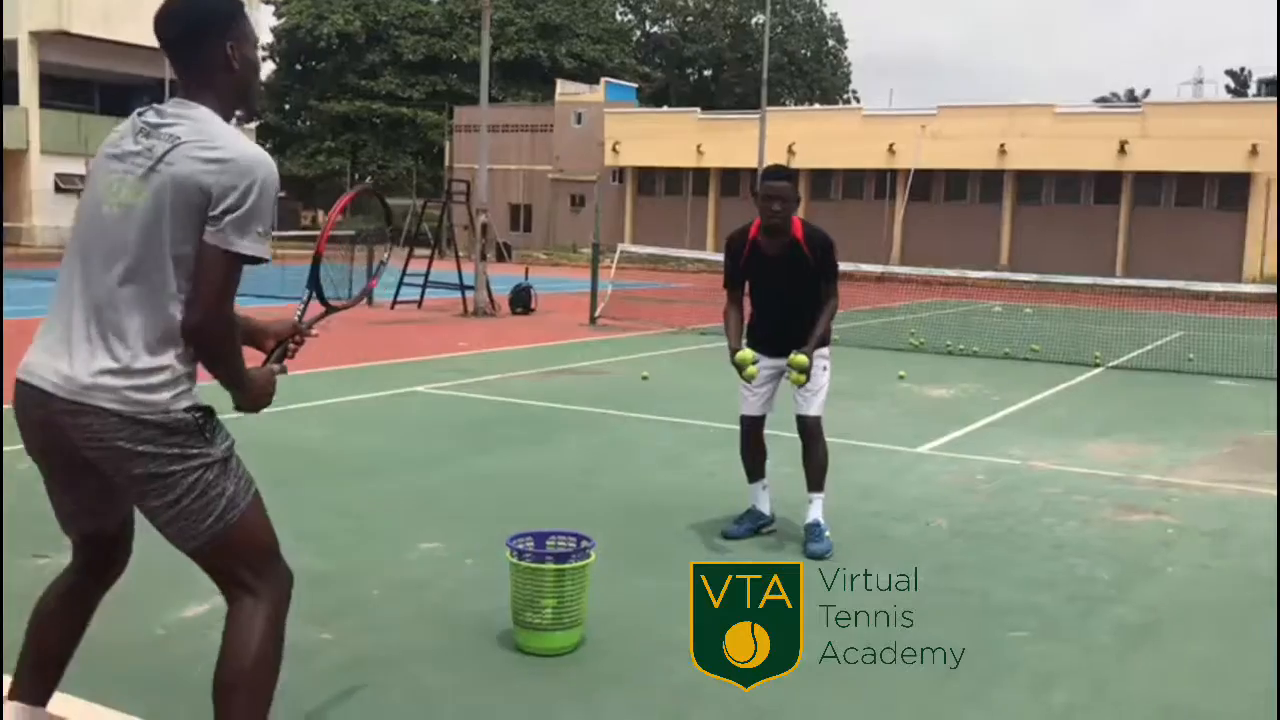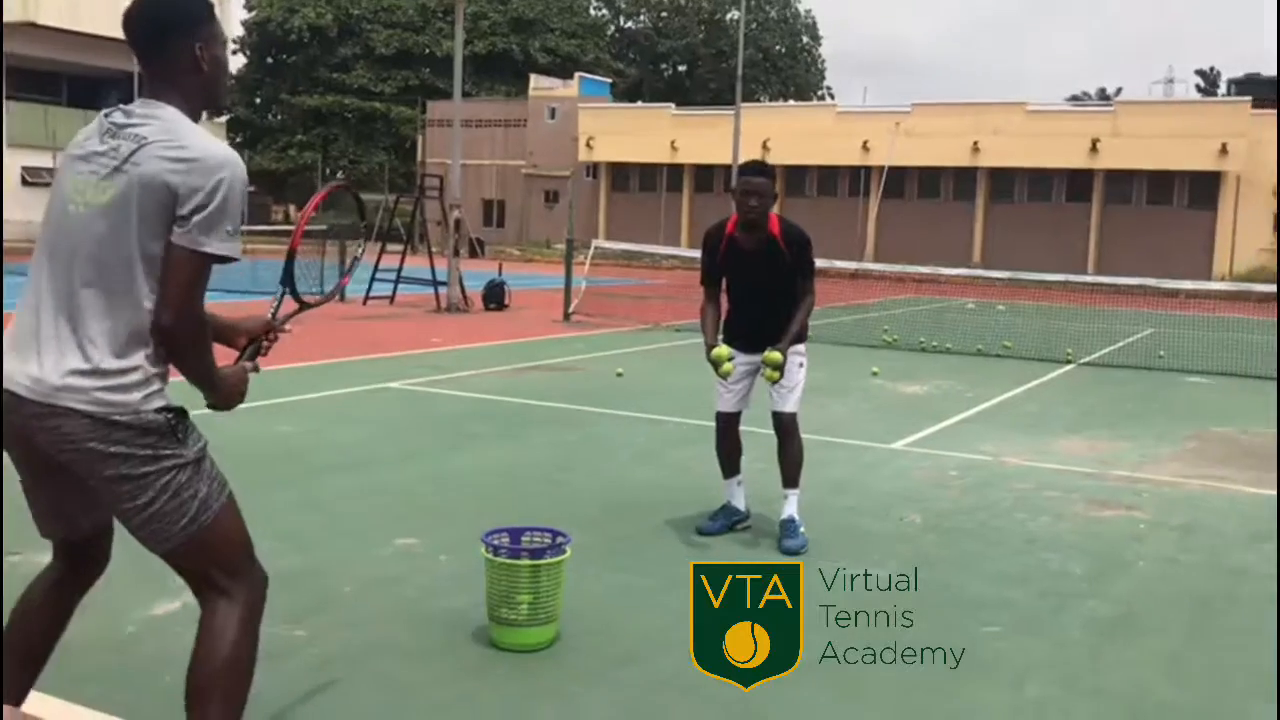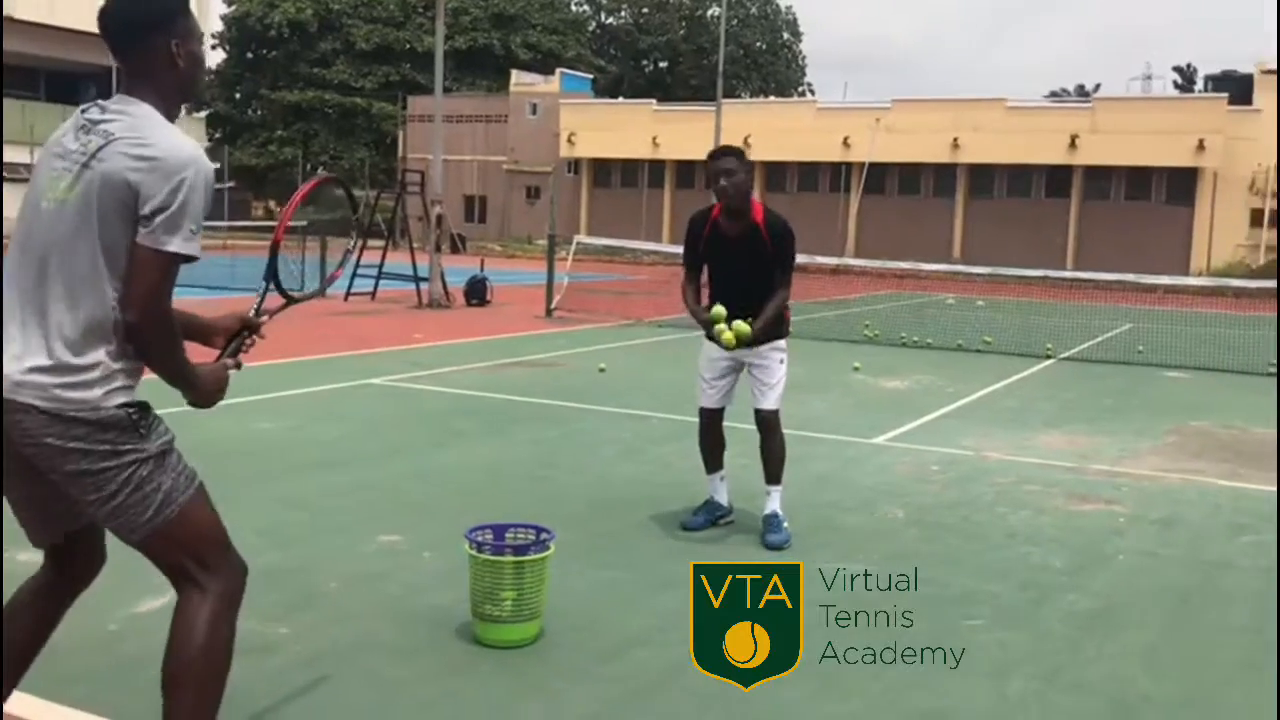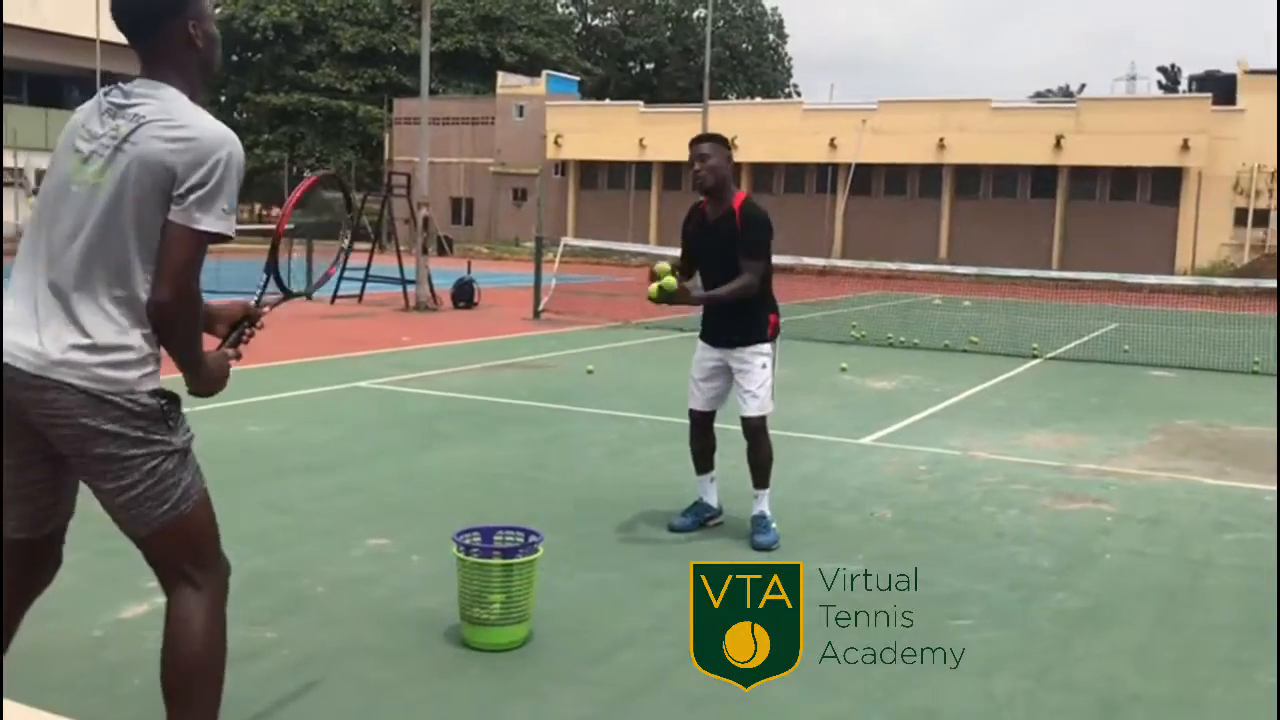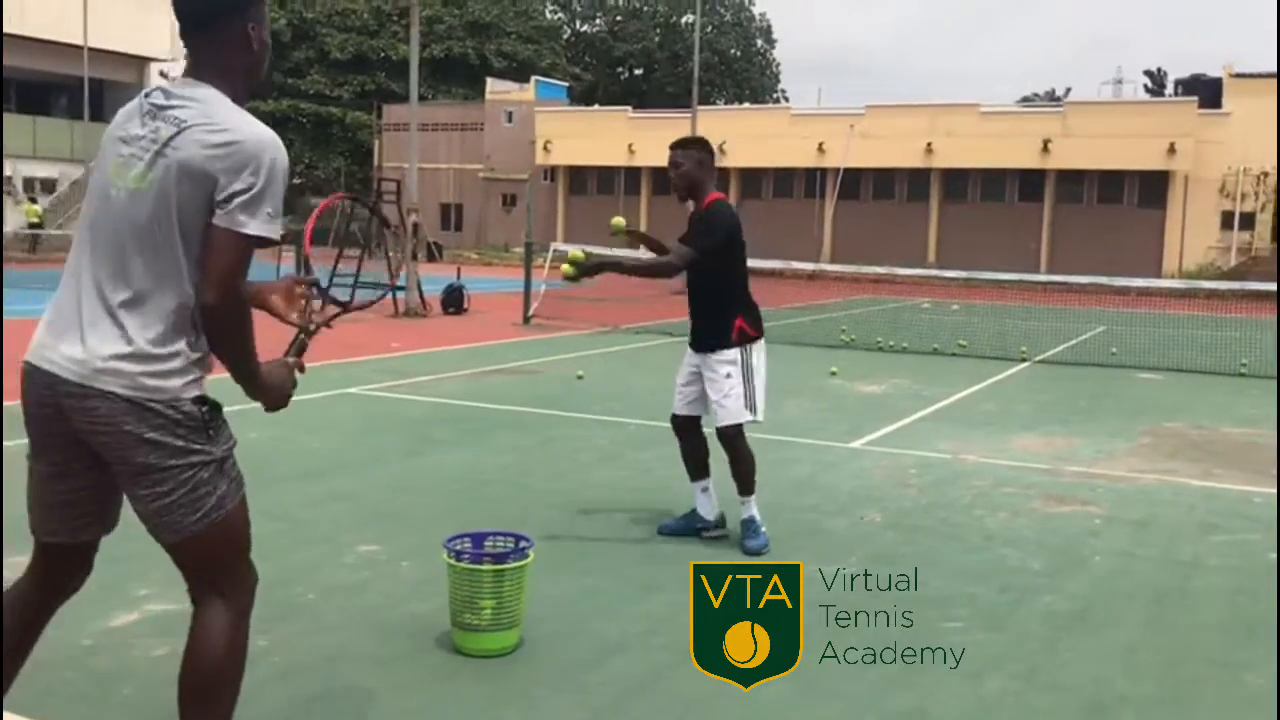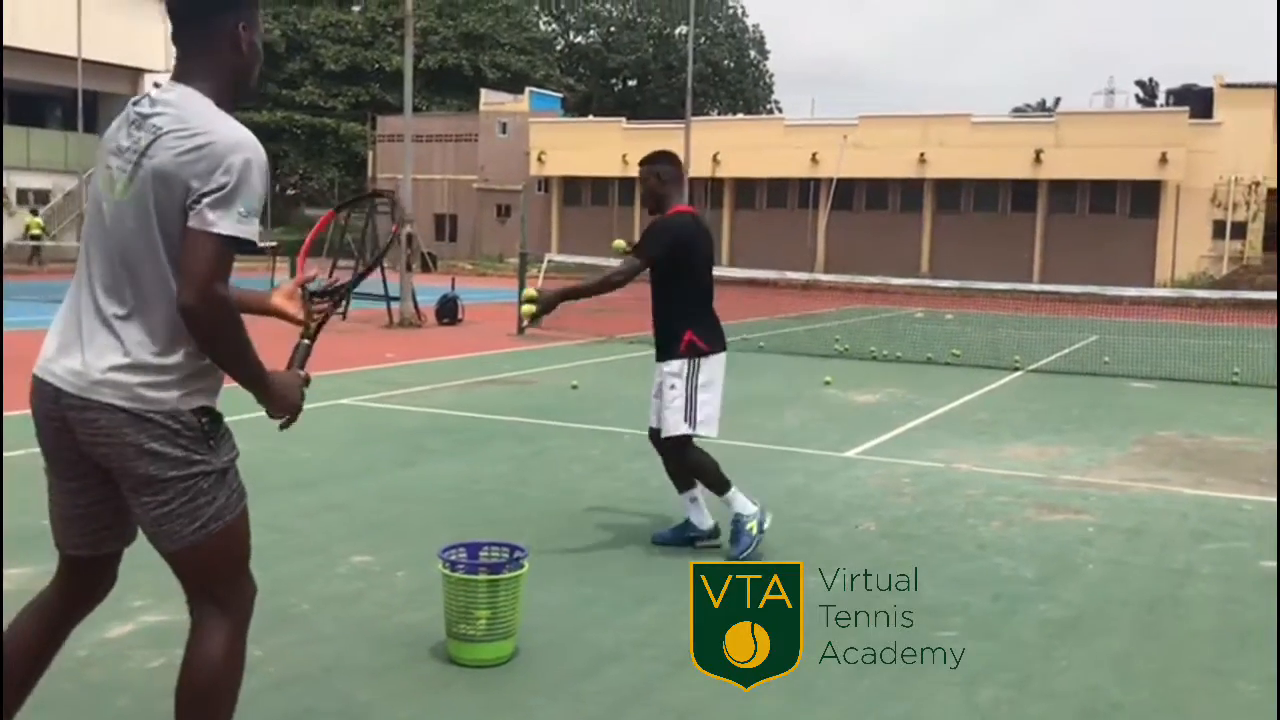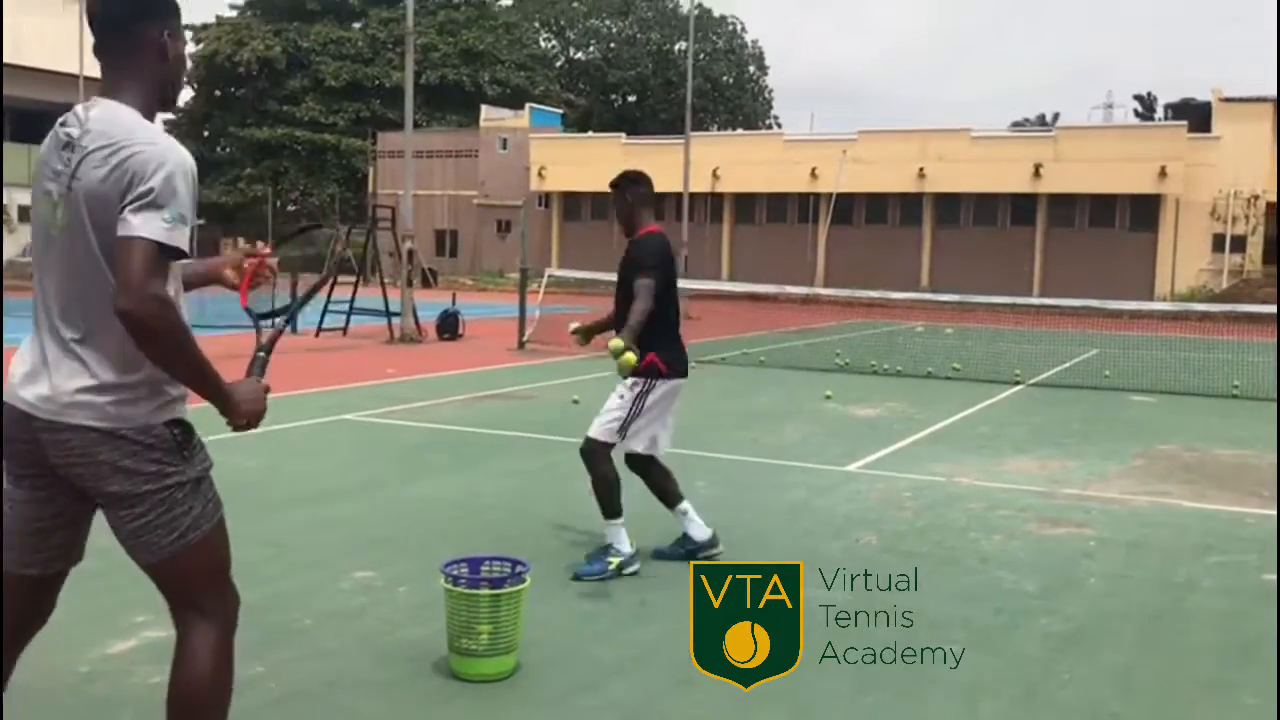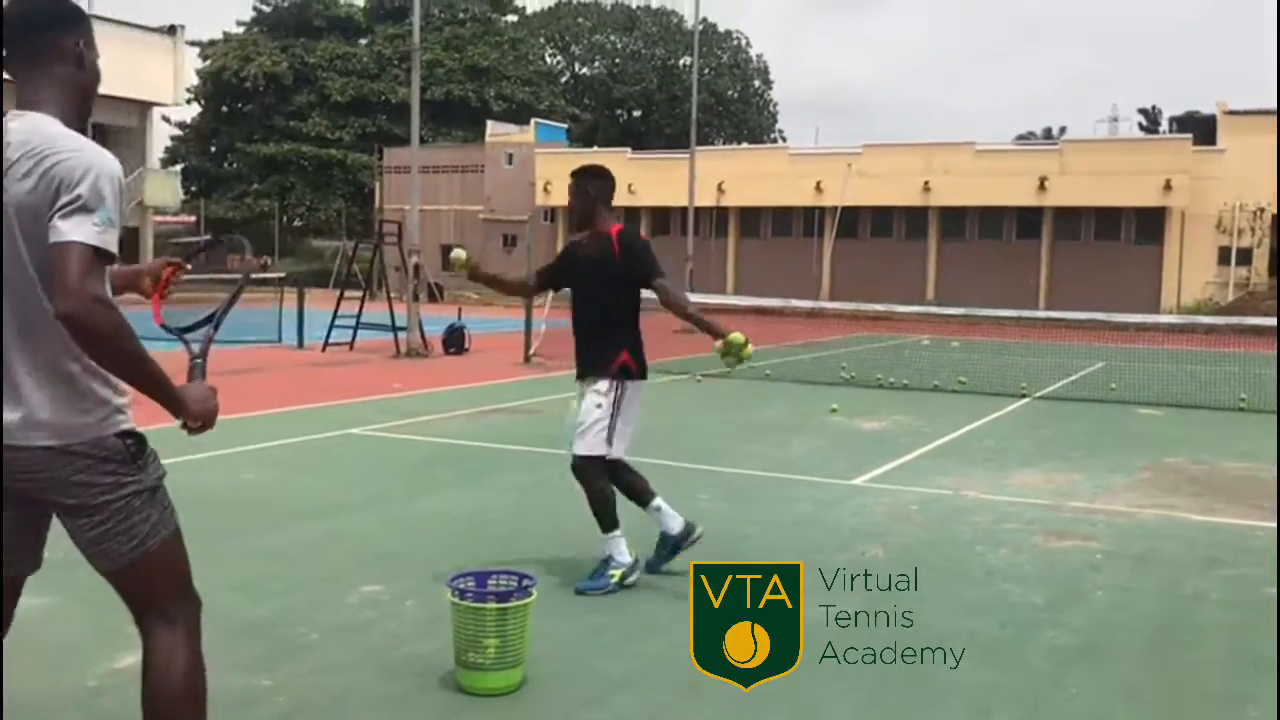
dt=0.3s
person 1, frame 1
left shoulder: (126, 136)
right shoulder: (242, 162)
right elbow: (203, 316)
left wrist: (252, 331)
right wrist: (243, 385)
right hip: (137, 408)
left knee: (98, 558)
right knee: (261, 584)
person 1, frame 2
left shoulder: (94, 136)
right shoulder: (209, 161)
right elbow: (171, 316)
left wrist: (223, 328)
right wrist: (216, 383)
right hip: (109, 410)
left knee: (79, 557)
right knee: (235, 585)
person 1, frame 3
left shoulder: (74, 132)
right shoulder: (175, 159)
right elbow: (138, 317)
left wrist: (202, 326)
right wrist: (191, 380)
right hip: (80, 406)
left knee: (72, 560)
right knee: (213, 576)
person 1, frame 4
left shoulder: (92, 115)
right shoulder: (208, 142)
right elbow: (168, 293)
left wrist: (206, 316)
right wrist: (199, 368)
right hip: (102, 386)
right knee: (198, 578)
person 1, frame 5
left shoulder: (134, 115)
right shoulder: (250, 144)
right elbow: (214, 298)
left wrist: (260, 295)
right wrist: (256, 378)
right hip: (146, 396)
right knee: (226, 588)
person 1, frame 6
left shoulder: (131, 122)
right shoulder: (230, 146)
right elbow: (197, 299)
left wrist: (263, 302)
right wrist: (267, 385)
left hip: (62, 387)
right hip: (148, 408)
left knee: (78, 581)
right knee: (225, 601)
person 1, frame 7
left shoulder: (62, 139)
right shoulder: (157, 155)
right elbow: (137, 304)
left wrist: (207, 272)
right wrist: (225, 394)
right hip: (124, 426)
right knee: (209, 611)
person 1, frame 8
right shoulder: (84, 162)
right elbow: (77, 307)
left wrist: (121, 277)
right wrist: (177, 397)
right hip: (79, 439)
right knee: (171, 616)
person 2, frame 1
left shoulder: (817, 242)
right shoulder: (739, 243)
left elbow: (830, 298)
right elbow: (734, 301)
left wrist: (811, 345)
right wrist: (734, 346)
left hip: (808, 345)
right hip: (761, 346)
left knee: (810, 425)
right knee: (750, 423)
left ankle: (815, 519)
right ankle: (760, 508)
person 2, frame 2
left shoulder: (794, 238)
right shoulder: (716, 238)
left elbow: (807, 296)
right elbow: (711, 297)
left wrist: (787, 342)
right wrist: (710, 342)
left hip: (785, 342)
right hip: (737, 342)
left knee: (785, 421)
right knee: (725, 419)
left ankle: (790, 514)
right ankle: (735, 504)
person 2, frame 3
left shoulder: (775, 228)
right shoulder: (701, 224)
left elbow: (783, 289)
right elbow: (690, 280)
left wrist: (755, 328)
right wrist: (698, 310)
left hip: (766, 337)
right hip: (719, 336)
left knee: (767, 418)
right knee: (709, 415)
left ankle: (773, 510)
right ankle: (719, 501)
person 2, frame 4
left shoulder: (752, 216)
right shoulder: (695, 217)
left elbow: (751, 280)
right elbow: (686, 268)
left wrist: (701, 298)
right wrist: (669, 280)
left hip: (753, 337)
right hip: (712, 337)
left knee: (754, 423)
right knee: (700, 418)
left ankle: (762, 512)
right ankle: (707, 502)
person 2, frame 5
left shoulder: (716, 215)
right shoulder: (704, 215)
left elbow: (671, 266)
right elbow: (681, 259)
left wrist: (606, 263)
right wrist: (644, 239)
left hip: (733, 341)
right hip: (704, 340)
left knee: (730, 431)
right knee: (684, 422)
left ankle: (751, 518)
right ankle: (707, 512)
person 2, frame 6
left shoulder: (669, 226)
right shoulder: (690, 225)
left elbow: (620, 277)
left wrist: (560, 295)
right wrist: (639, 253)
left hip: (692, 351)
right hip: (680, 350)
left knee: (679, 442)
right knee: (661, 436)
left ankle: (746, 514)
right ankle: (700, 522)
person 2, frame 7
left shoulder: (645, 247)
right shoulder: (650, 246)
left elbow: (644, 299)
left wrist: (626, 338)
right wrist: (591, 328)
left hip: (652, 370)
right hip: (653, 371)
left knee: (595, 449)
right knee: (642, 456)
left ankle: (619, 548)
right ankle: (697, 534)
person 2, frame 8
left shoulder: (627, 244)
right shoulder: (576, 251)
left elbow: (666, 292)
right elbow: (530, 287)
left wrist: (713, 329)
right wrist: (483, 277)
left hip: (617, 372)
right hip: (593, 373)
left knee: (587, 463)
right knee: (607, 462)
left ankle: (621, 560)
right ankle: (674, 525)
